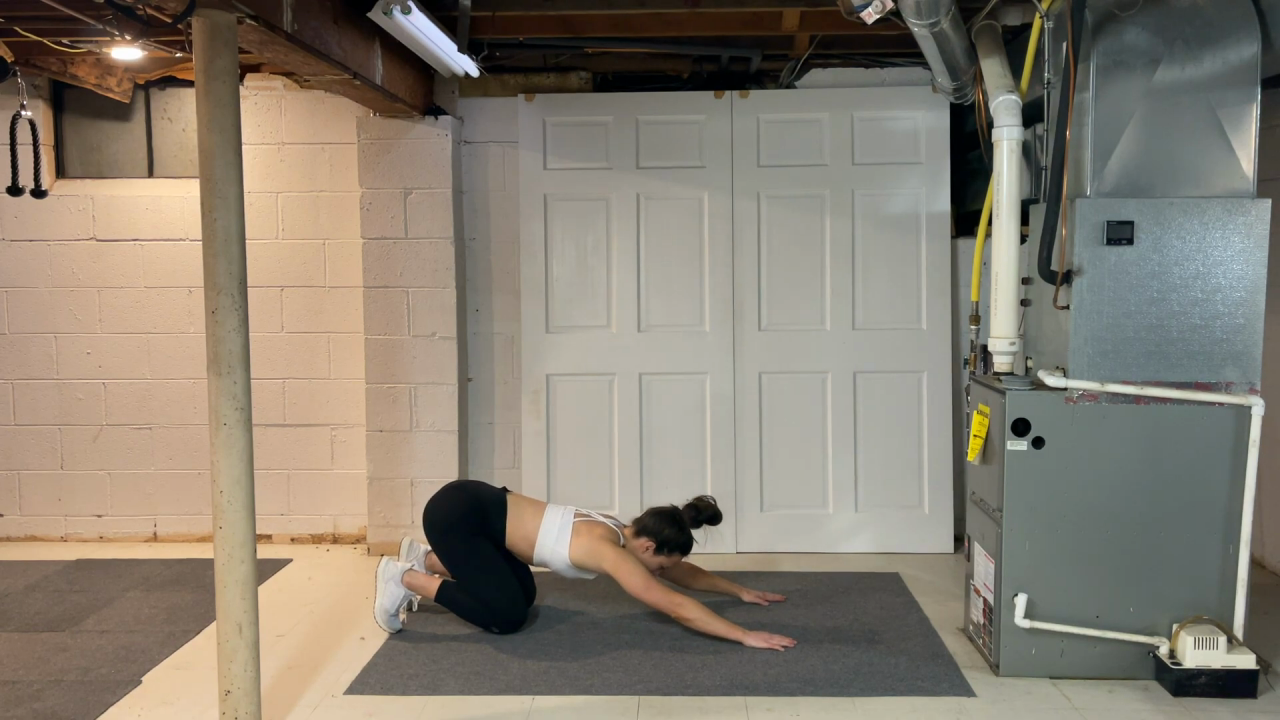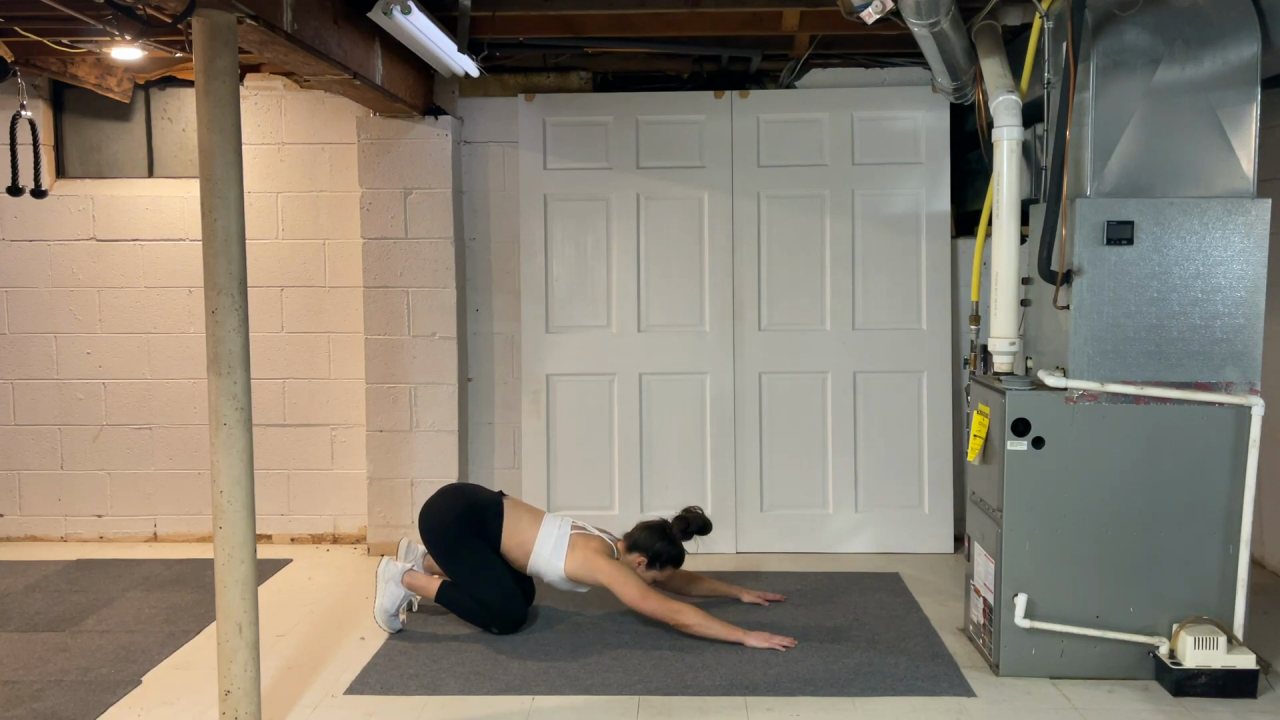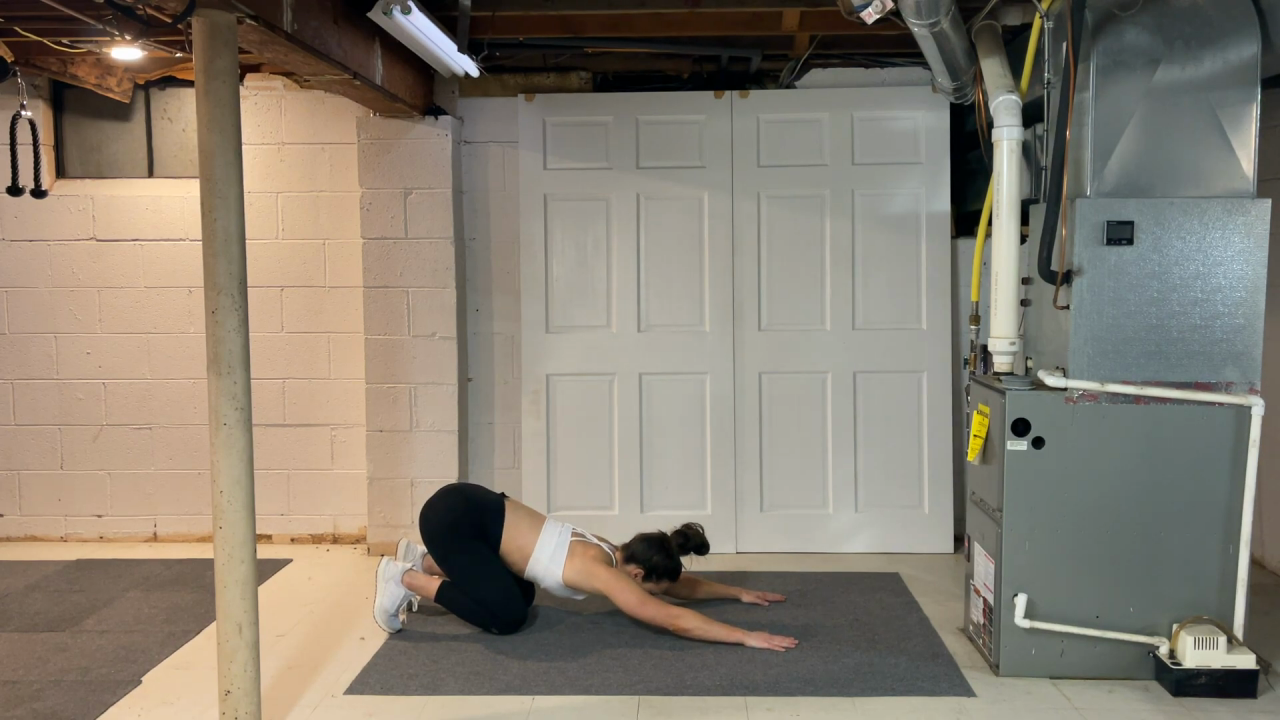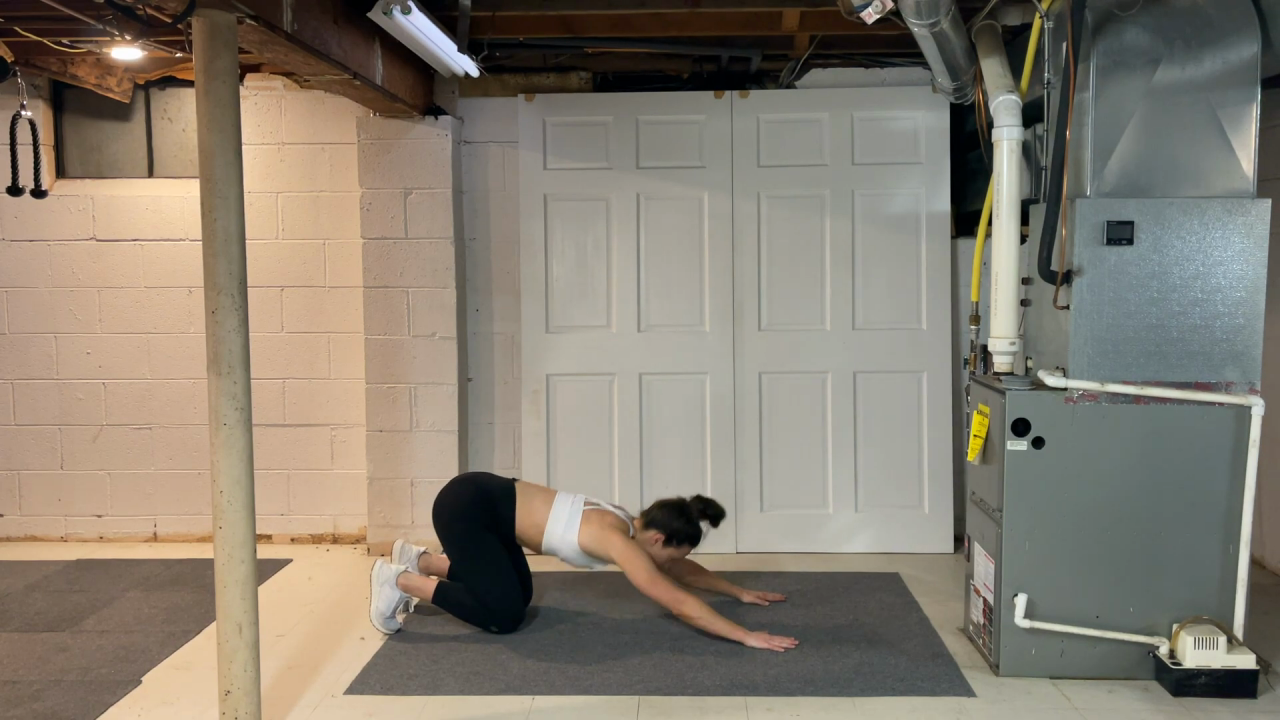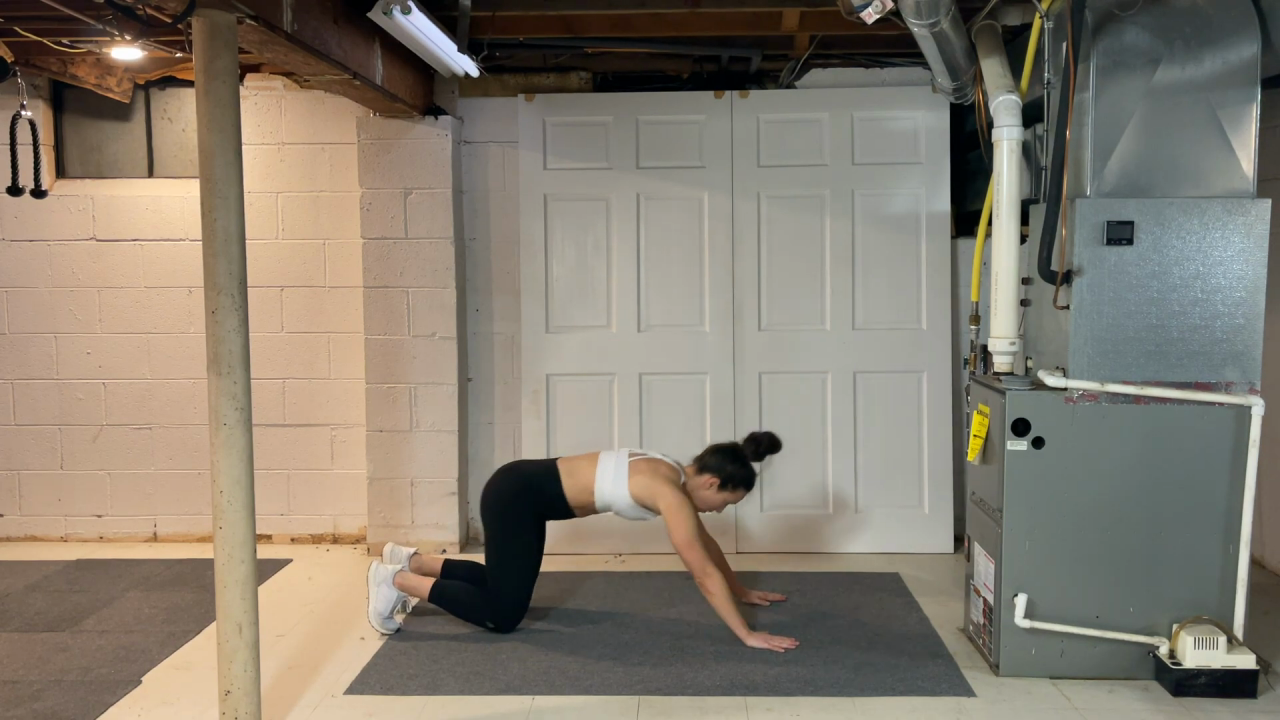
dt=0.2s
person 1, frame 1
left shoulder: (622, 533)
right shoulder: (611, 551)
left elbow: (683, 573)
right elbow: (677, 606)
left wrist: (742, 591)
right wrist: (746, 636)
left hip: (476, 506)
right hip: (456, 513)
left knee: (523, 595)
right knee: (508, 617)
left ankle: (428, 559)
right ankle: (405, 579)
person 1, frame 2
left shoulder: (619, 547)
right shoulder: (605, 564)
left elbow: (681, 580)
right elbow: (675, 613)
left wrist: (741, 592)
right wrist: (746, 636)
left hip: (474, 509)
right hip: (451, 517)
left knee: (522, 596)
right knee: (507, 617)
left ankle: (424, 560)
right ankle: (404, 579)
person 1, frame 3
left shoulder: (618, 556)
right shoulder: (603, 573)
left elbow: (680, 583)
right elbow: (676, 618)
left wrist: (740, 593)
right wrist: (746, 636)
left hip: (475, 509)
right hip: (452, 517)
left knee: (521, 596)
right knee: (507, 617)
left ankle: (424, 560)
right ankle: (406, 578)
person 1, frame 4
left shoulder: (631, 529)
right shoulder: (621, 542)
left elbow: (684, 572)
right elbow: (681, 603)
left wrist: (741, 592)
right wrist: (747, 636)
left hip: (485, 500)
right hip: (467, 506)
left knee: (518, 595)
right knee: (505, 616)
left ankle: (420, 560)
right ankle: (401, 581)
person 1, frame 5
left shoulder: (676, 478)
right shoulder: (667, 488)
left elbow: (702, 539)
right elbow: (703, 571)
left wrist: (742, 591)
right wrist: (748, 634)
left hip: (524, 490)
right hip: (517, 496)
left knee: (507, 586)
right knee: (502, 615)
left ankle: (409, 559)
right ankle: (396, 581)
